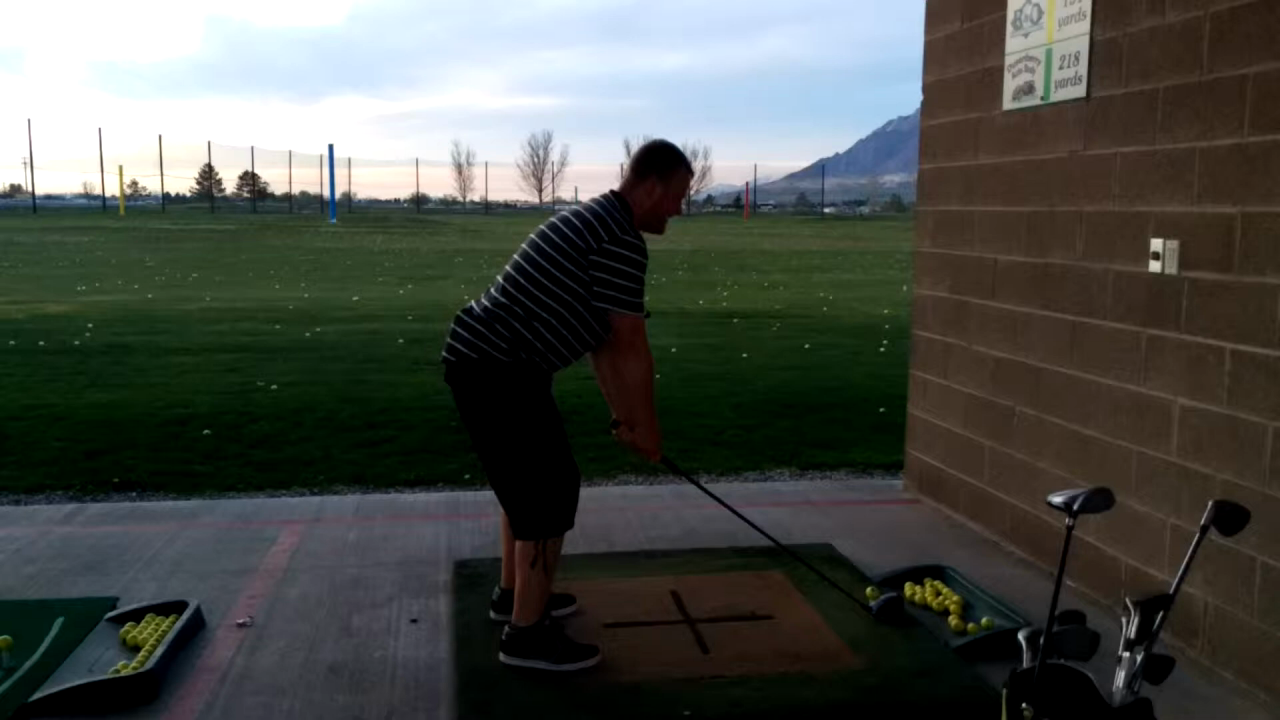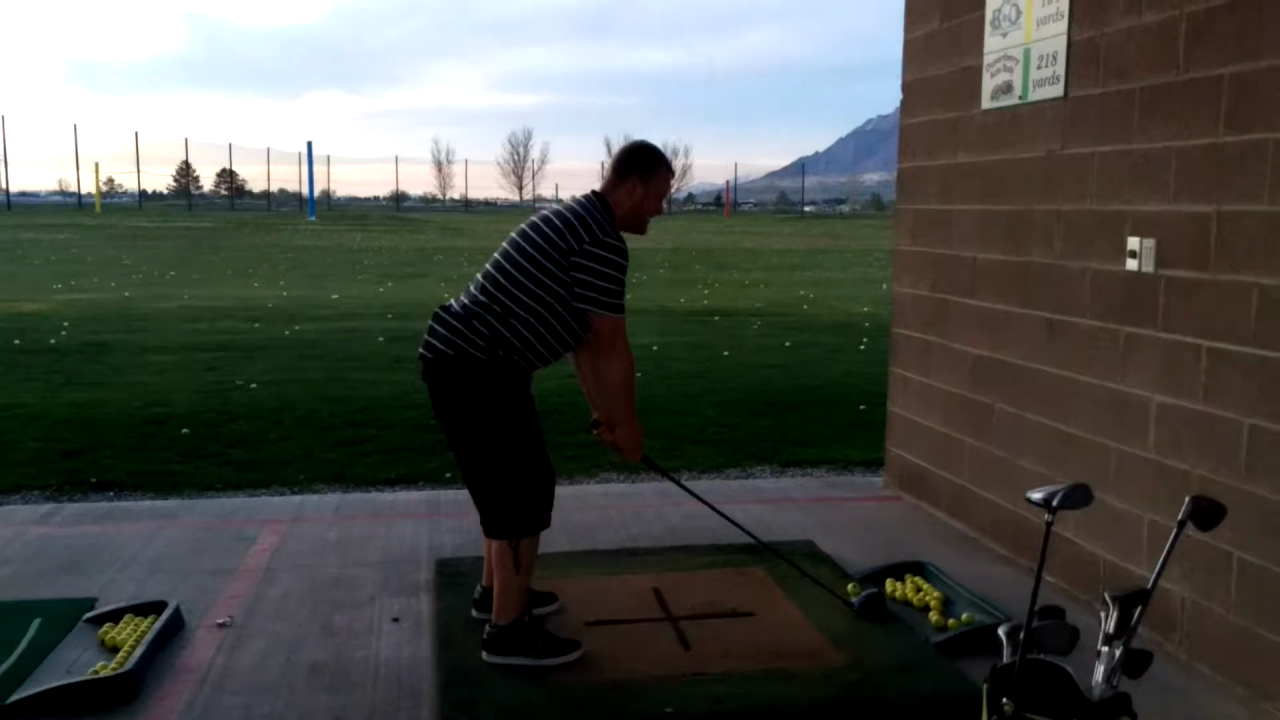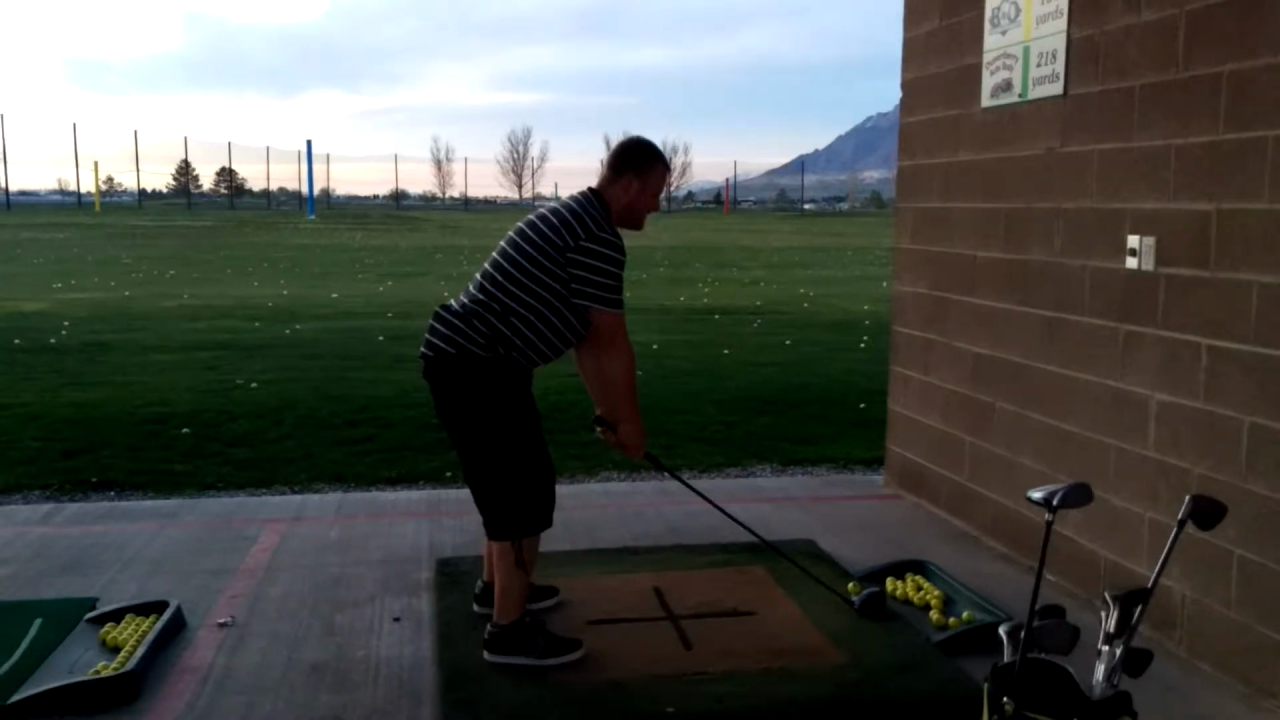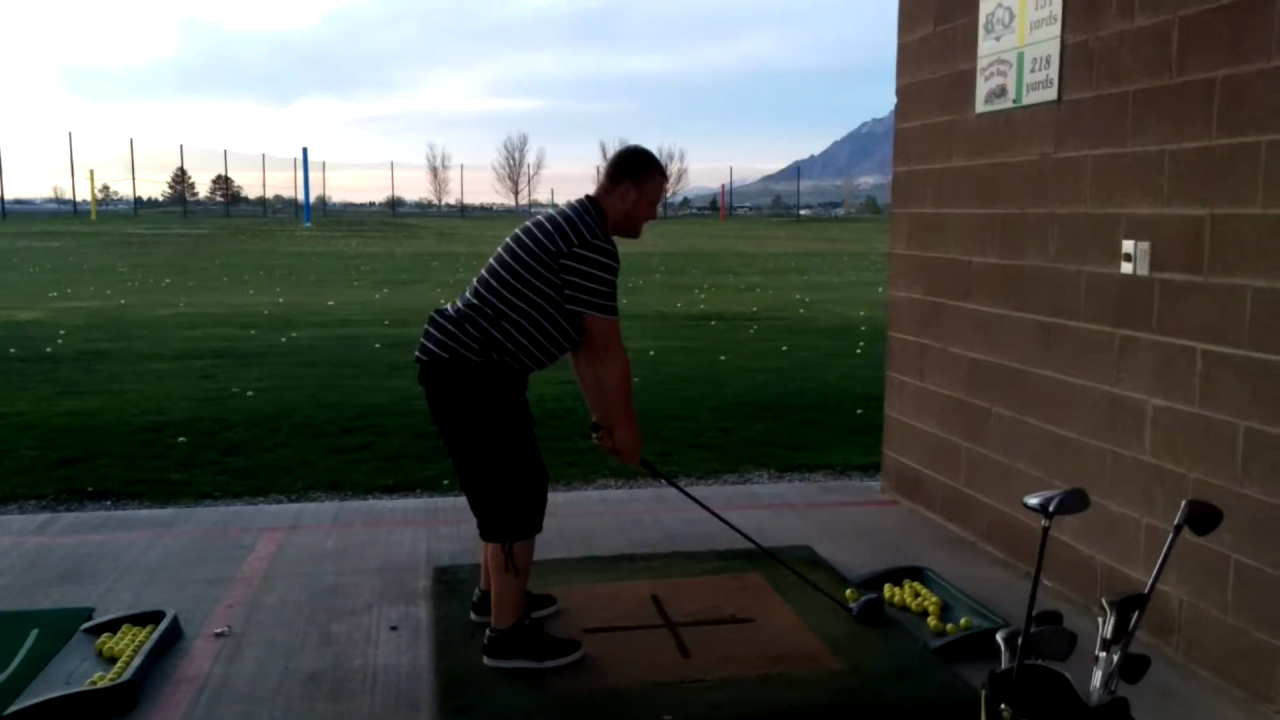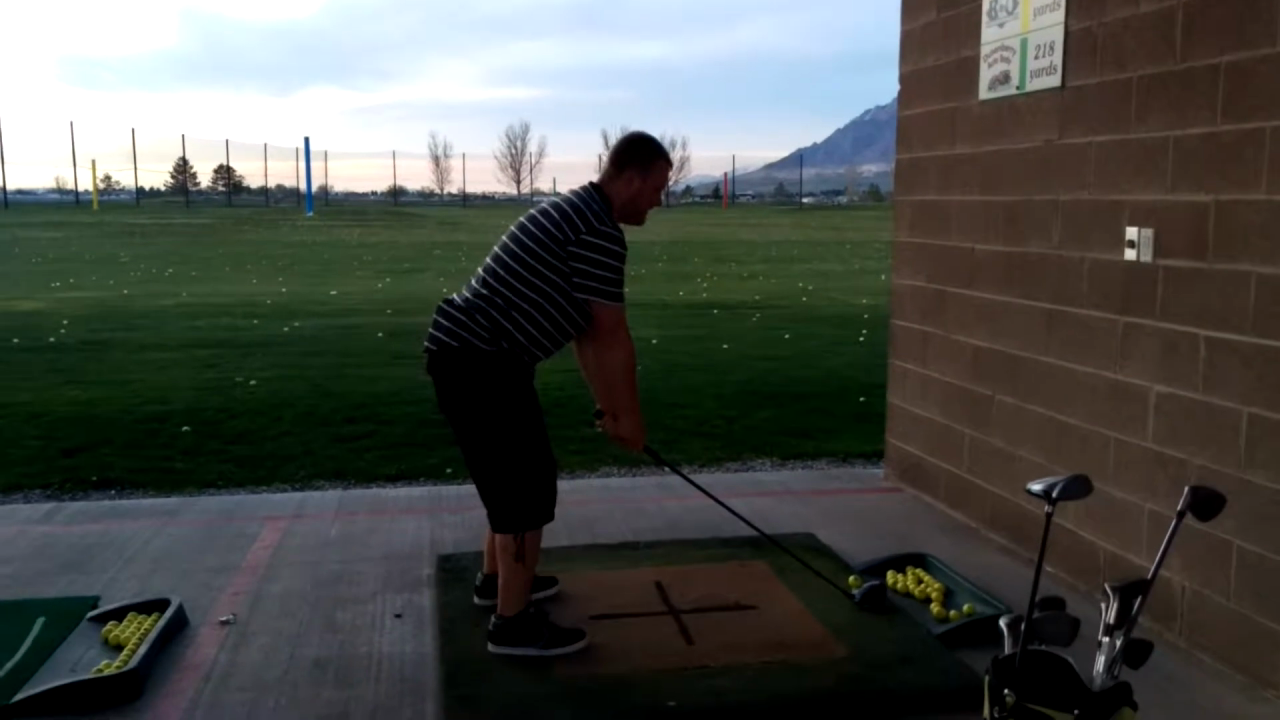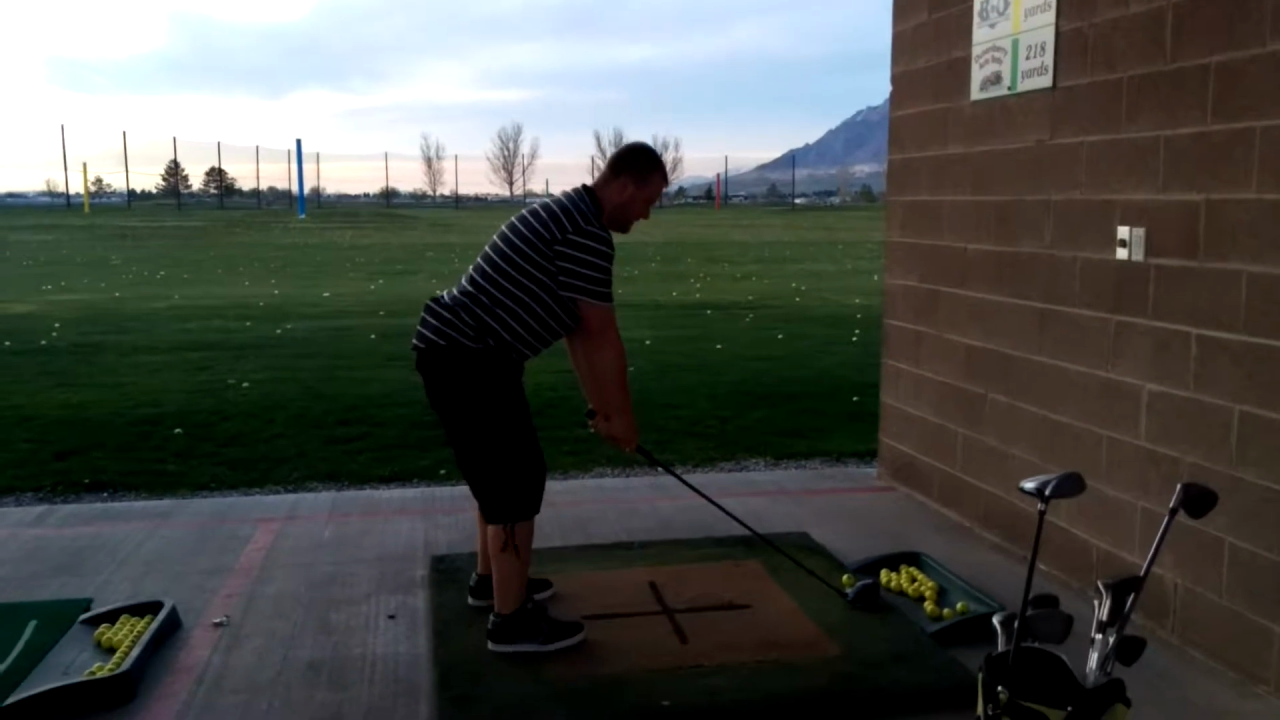
dt=0.3s
person 1, frame 1
left shoulder: (595, 221)
right shoulder: (620, 240)
left elbow: (603, 339)
right elbow: (630, 347)
left wrist: (621, 415)
right wrist: (645, 425)
left hip: (482, 357)
right hip: (500, 368)
left knee: (528, 480)
right knee: (549, 490)
left ankle: (513, 592)
right ankle: (526, 632)
person 1, frame 2
left shoulder: (575, 221)
right shoulder: (602, 242)
left elbow: (584, 339)
right elbow: (611, 348)
left wrist: (602, 415)
right wrist: (626, 425)
left hip: (460, 356)
right hip: (478, 366)
left knee: (506, 479)
right knee: (523, 490)
left ankle: (495, 590)
right ankle: (507, 630)
person 1, frame 3
left shoulder: (573, 219)
right shoulder: (598, 238)
left elbow: (585, 336)
right elbow: (612, 344)
left wrist: (606, 411)
right wrist: (629, 422)
left hip: (465, 356)
right hip: (478, 365)
left knee: (510, 478)
right knee: (524, 489)
left ankle: (496, 585)
right ankle: (509, 631)
person 1, frame 4
left shoulder: (571, 227)
right shoulder: (592, 245)
left elbow: (583, 343)
right elbow: (607, 350)
left wrist: (602, 419)
right wrist: (625, 428)
left hip: (460, 361)
right hip: (473, 370)
left knee: (504, 484)
right knee: (516, 494)
left ankle: (494, 593)
right ankle: (508, 634)
person 1, frame 5
left shoulder: (575, 214)
right shoulder: (599, 232)
left elbow: (587, 331)
right elbow: (612, 337)
left wrist: (607, 408)
right wrist: (629, 416)
left hip: (465, 349)
right hip: (481, 359)
left knee: (510, 471)
right knee: (526, 482)
left ankle: (496, 577)
right ankle: (512, 623)
person 1, frame 6
left shoulder: (567, 216)
right shoulder: (586, 233)
left elbow: (578, 331)
right elbow: (602, 337)
left wrist: (599, 407)
right wrist: (620, 415)
left hip: (456, 348)
right hip: (469, 356)
left knee: (499, 469)
right knee: (516, 478)
left ankle: (490, 578)
right ankle: (511, 619)
